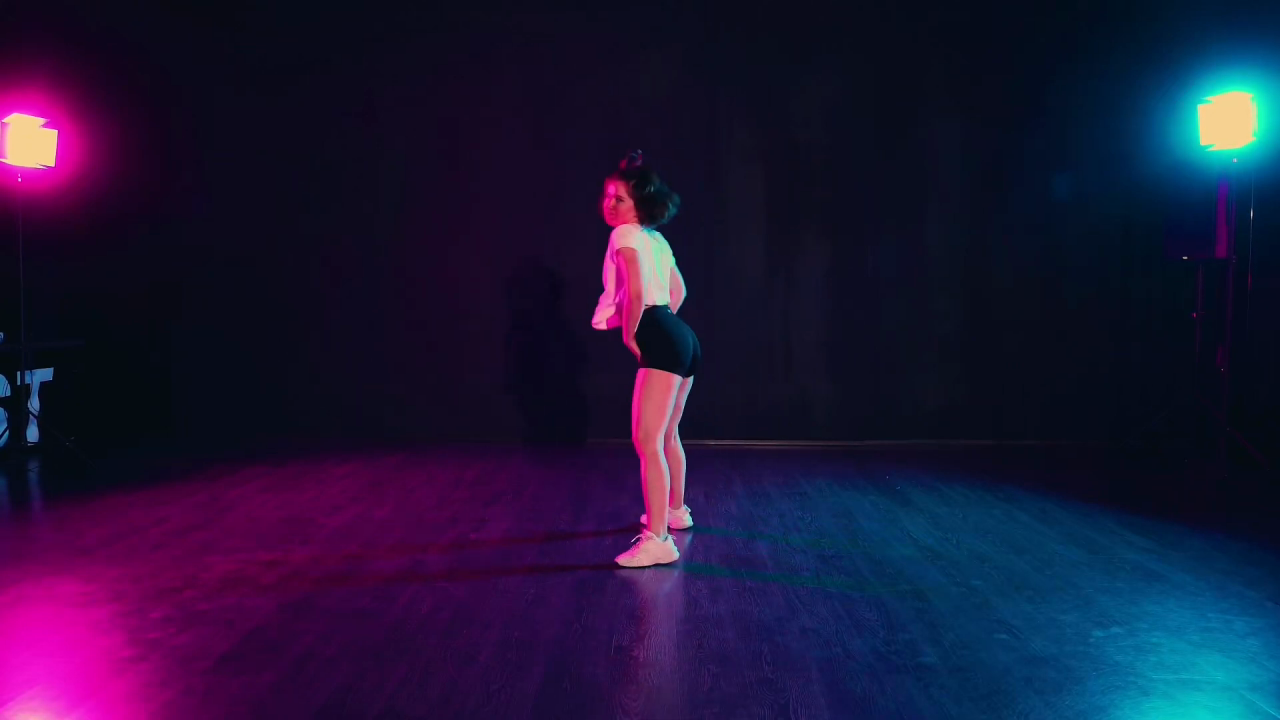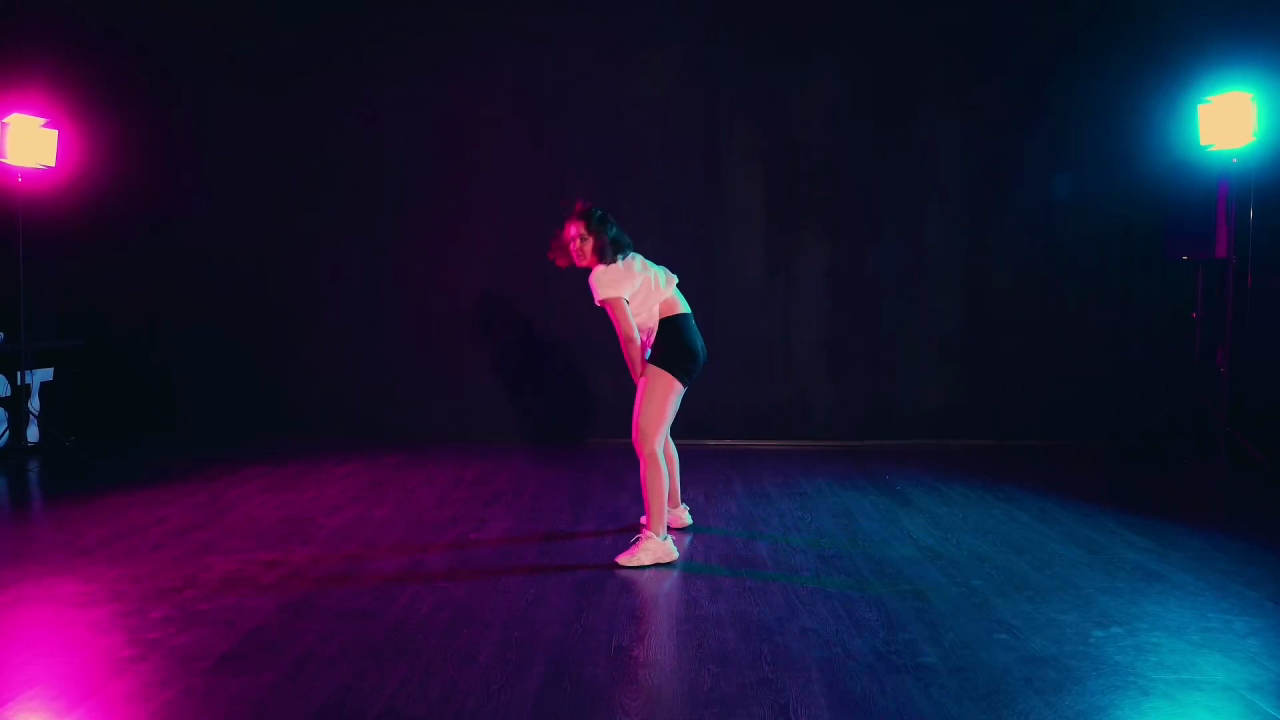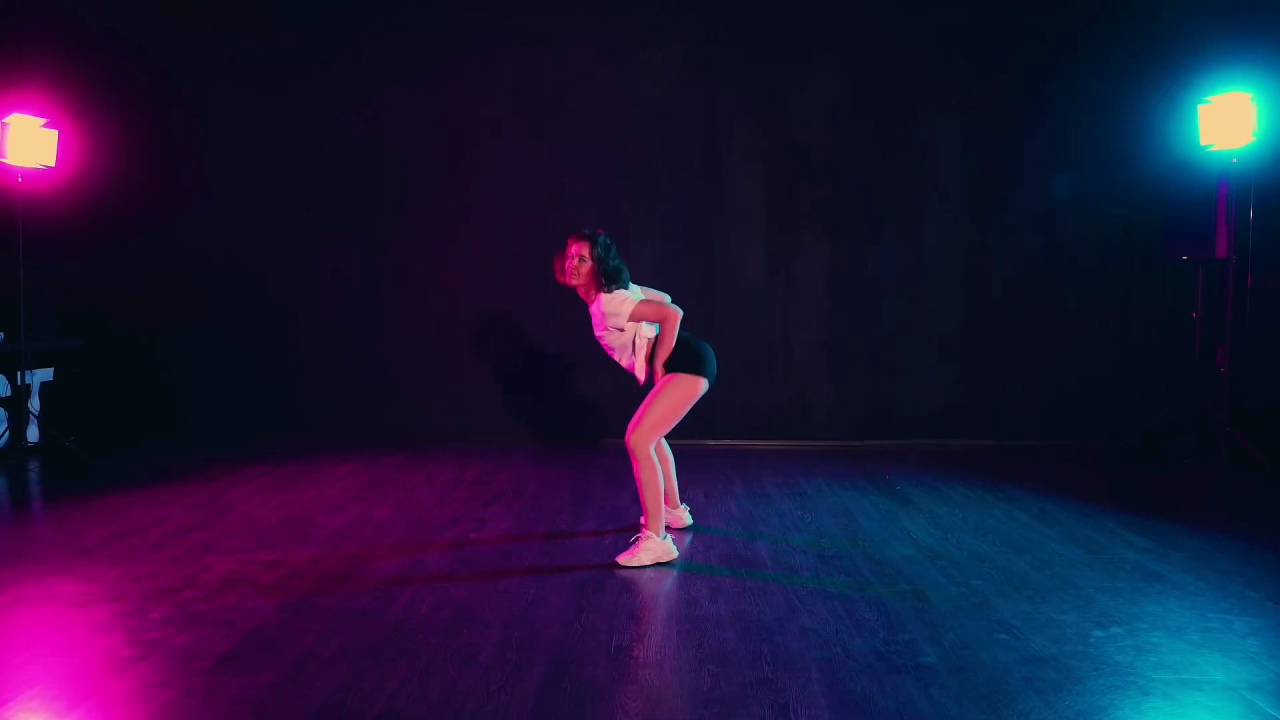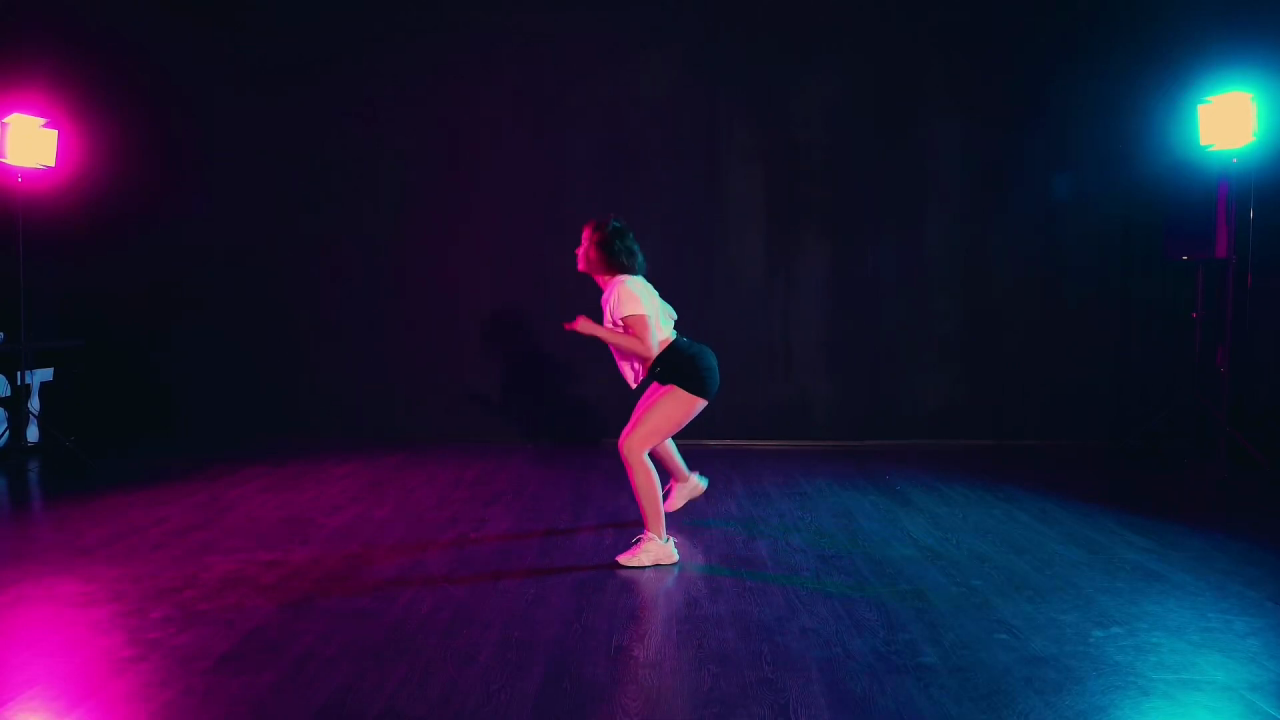
dt=0.2s
person 1, frame 1
left shoulder: (624, 237)
right shoulder: (655, 239)
left elbow: (636, 294)
left wrist: (630, 335)
left hip: (660, 342)
right hip: (682, 339)
left knee: (646, 440)
right knee: (666, 433)
left ankle: (657, 540)
right ankle: (676, 510)
person 1, frame 2
left shoulder: (601, 277)
right shoulder: (627, 260)
left elbow: (628, 334)
right elbow: (666, 284)
left wrist: (637, 370)
left hip: (675, 346)
right hip: (683, 341)
left knee: (645, 440)
right knee: (657, 434)
left ankle: (656, 540)
right ankle: (674, 510)
person 1, frame 3
left shoulder: (610, 303)
right shoulder: (607, 296)
left elbow: (672, 313)
right elbow: (661, 303)
left wrist: (659, 363)
left hip: (688, 362)
right hip: (683, 360)
left knee: (637, 441)
right knee: (649, 434)
left ankle: (656, 541)
right ankle: (674, 509)
person 1, frame 4
left shoulder: (624, 291)
right shoulder: (619, 286)
left elbow: (646, 348)
right elbow: (666, 315)
left wrist: (595, 330)
left hip: (691, 374)
right hip: (680, 369)
left knee: (631, 447)
right knee: (645, 430)
left ankle: (658, 542)
right ankle: (685, 481)
